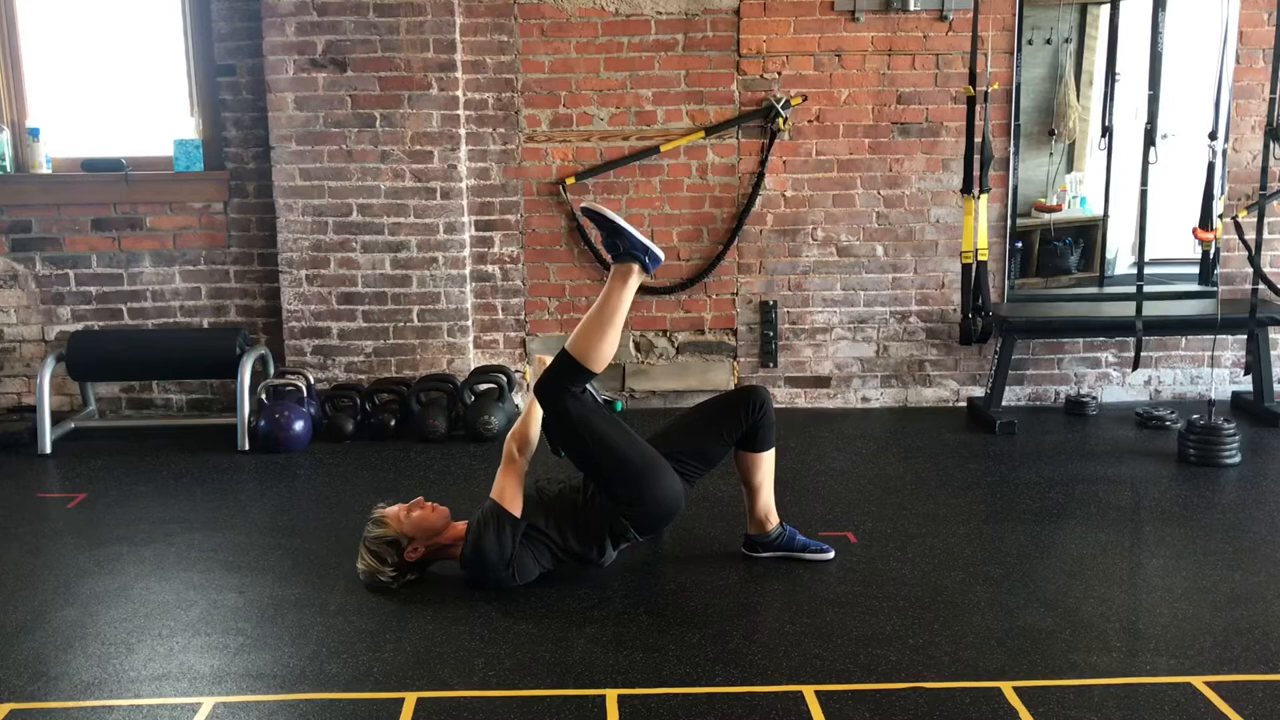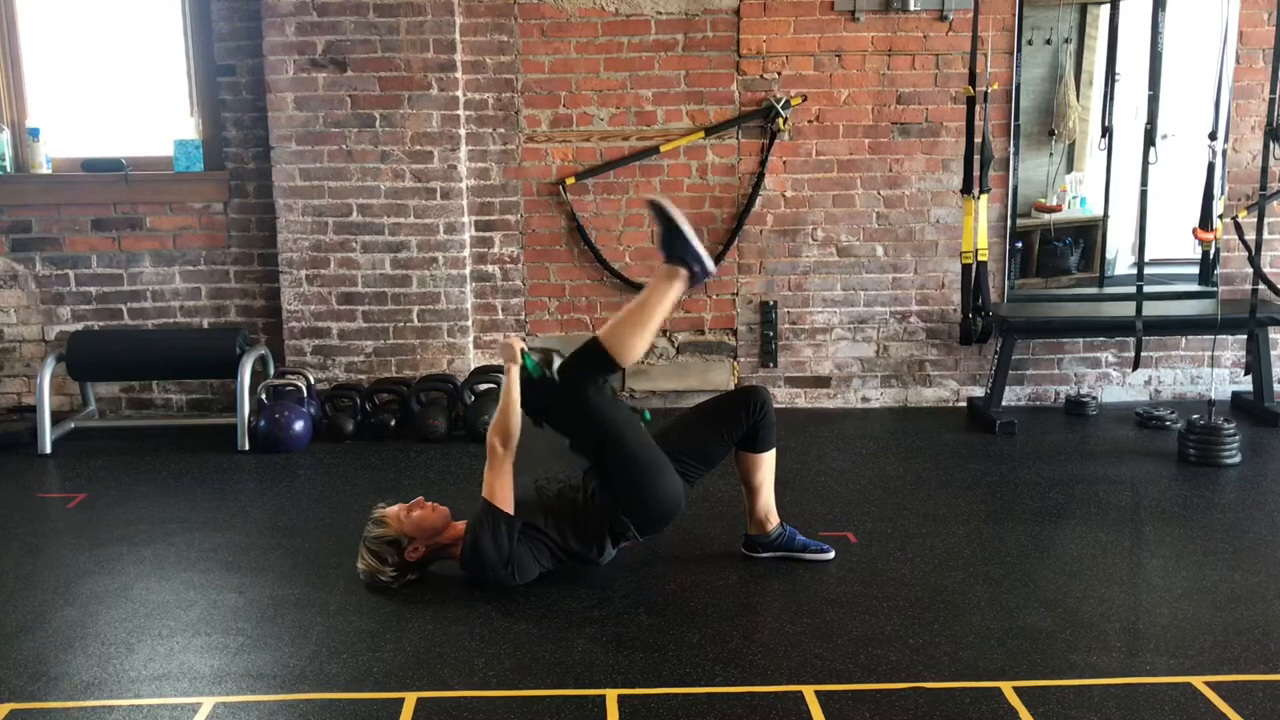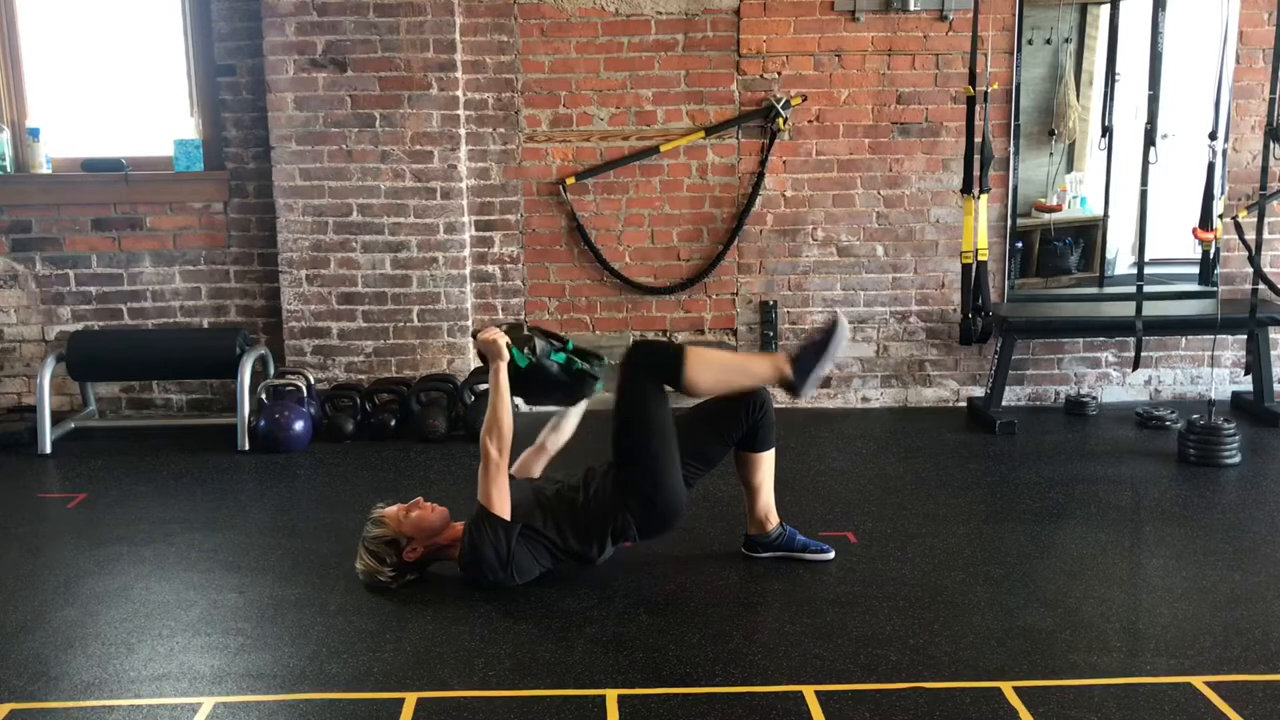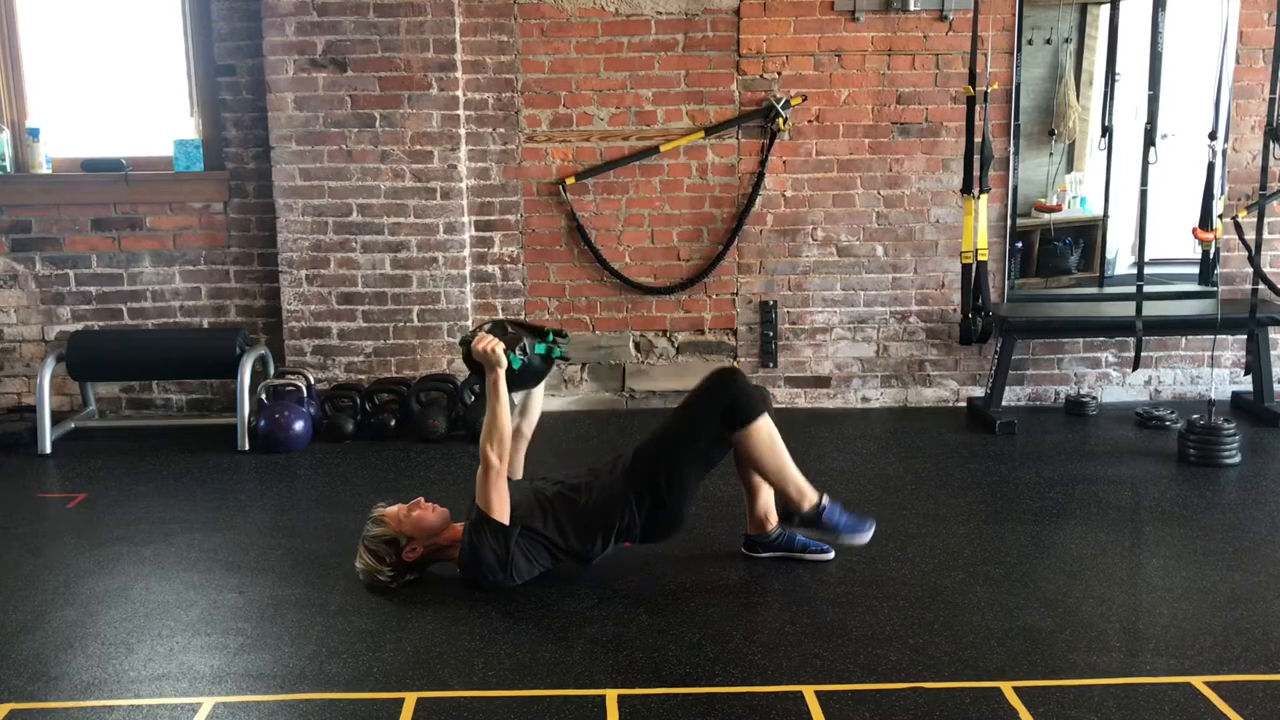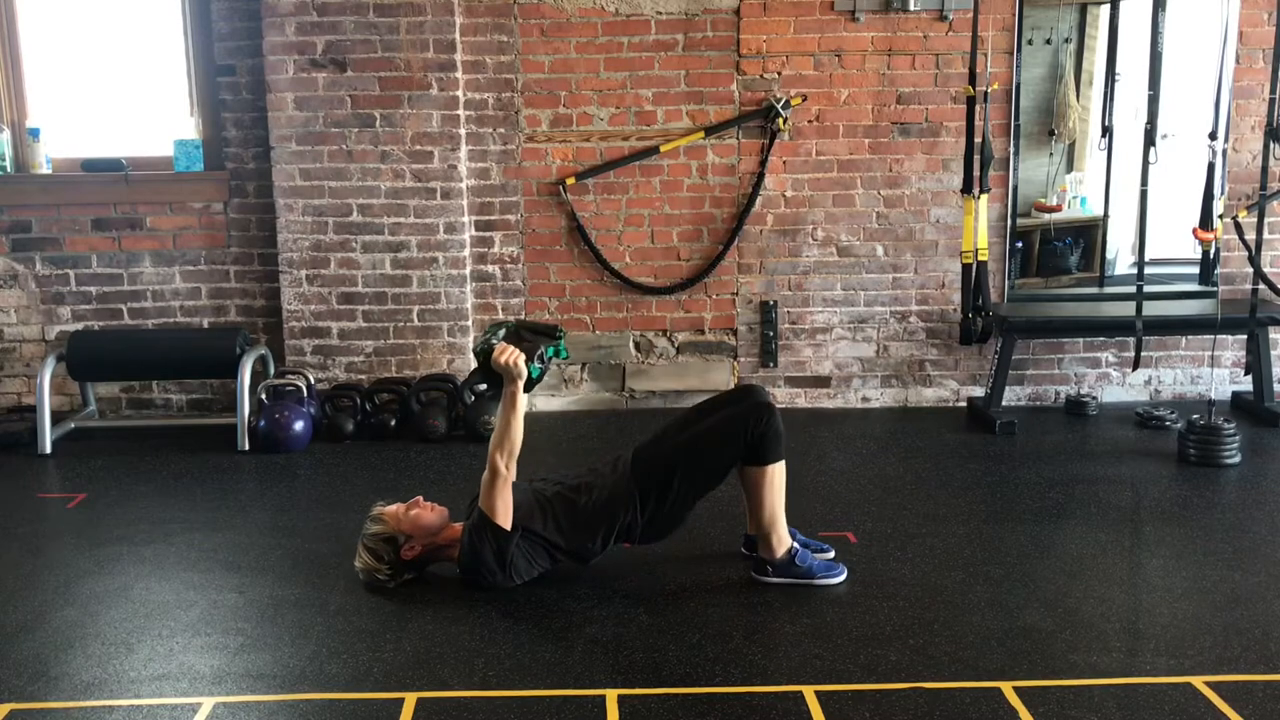
dt=0.3s
person 1, frame 1
left shoulder: (482, 532)
right shoulder: (484, 554)
right elbow: (517, 454)
right wrist: (542, 383)
left hip: (649, 487)
right hip: (644, 497)
left knee: (751, 402)
right knee: (558, 389)
left ankle: (766, 531)
right ankle: (629, 269)
person 1, frame 2
left shoulder: (482, 537)
right shoulder: (484, 555)
right elbow: (500, 451)
right wrist: (513, 370)
left hip: (644, 489)
right hip: (642, 501)
left knee: (751, 403)
right knee: (577, 375)
left ankle: (766, 532)
right ankle: (677, 273)
person 1, frame 3
left shoulder: (477, 535)
right shoulder: (483, 559)
left elbow: (541, 453)
right elbow: (493, 458)
left wrist: (576, 397)
right wrist: (497, 368)
right hip: (638, 502)
left knee: (750, 407)
right knee: (646, 360)
left ankle: (765, 530)
right ankle: (790, 369)
person 1, frame 4
left shoulder: (477, 527)
right shoulder: (482, 558)
left elbow: (517, 442)
right elbow: (492, 461)
right wrist: (495, 374)
left hip: (629, 481)
right hip: (644, 502)
left knee: (738, 397)
right knee: (729, 386)
left ankle: (764, 531)
right ankle: (809, 509)
person 1, frame 5
left shoulder: (476, 524)
right shoulder: (482, 558)
left elbow: (502, 465)
right elbow: (500, 467)
left wrist: (519, 379)
right wrist: (512, 384)
left hip: (627, 476)
right hip: (644, 502)
left knee: (748, 398)
right knee: (758, 418)
left ankle: (762, 532)
right ankle: (778, 554)
